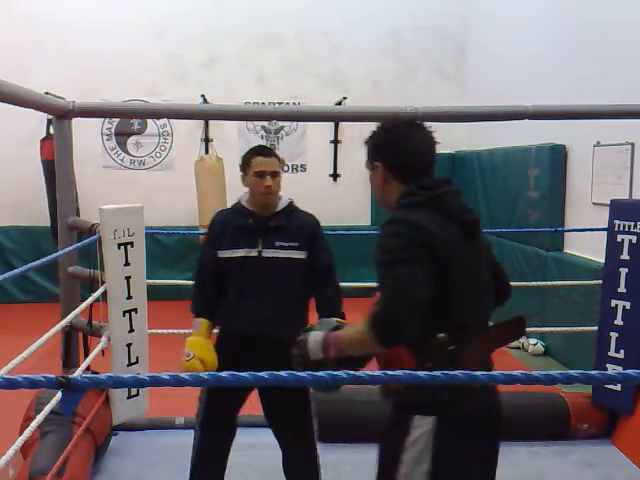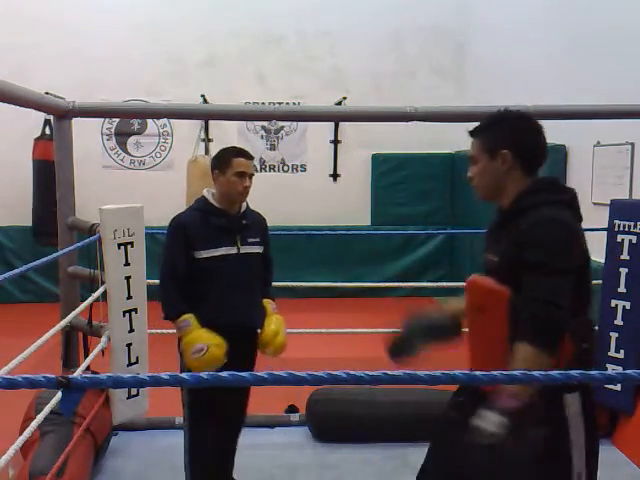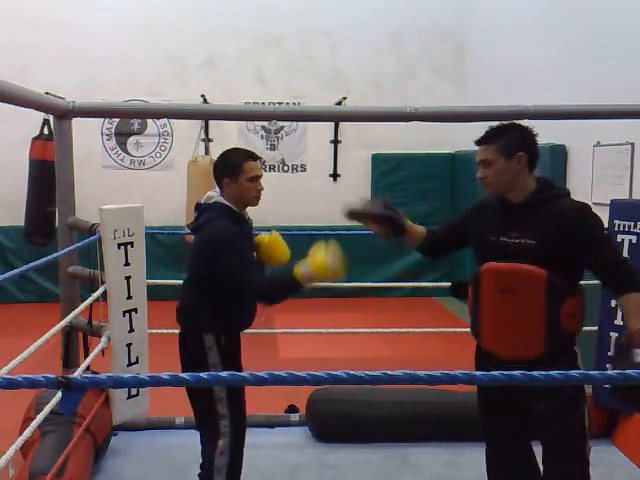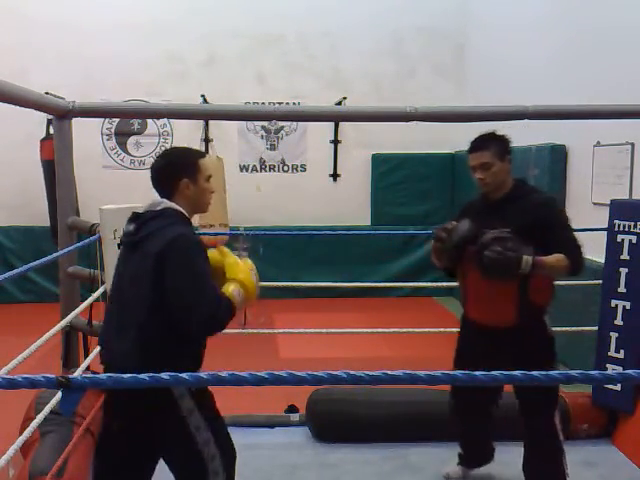
dt=0.7s
person 1, frame 1
left shoulder: (405, 227)
right shoulder: (458, 223)
left elbow: (396, 326)
right elbow: (499, 291)
left wrist: (320, 344)
left hip: (434, 411)
right hip: (474, 403)
person 1, frame 2
left shoulder: (552, 227)
right shoulder: (509, 220)
left elbow: (545, 328)
left wrist: (503, 412)
right wrist: (442, 318)
left hip: (548, 399)
right hip: (495, 389)
person 1, frame 3
left shoulder: (569, 216)
right shoulder: (483, 213)
right elbow: (436, 242)
right wrist: (397, 224)
left hip: (553, 364)
right hip: (494, 360)
person 1, frame 4
left shoulder: (539, 207)
right shoulder: (472, 211)
left elbow: (572, 261)
right elbow: (443, 263)
left wrist: (528, 263)
right wrist: (442, 248)
left hip: (524, 329)
right hip: (476, 325)
left knee: (539, 412)
right knee: (466, 400)
person 2, frame 1
left shoulder: (305, 225)
right shoulder: (223, 224)
left elbow: (325, 284)
right elbow: (206, 285)
right wrist: (199, 337)
left hip: (284, 348)
right hip: (232, 344)
left knee: (297, 432)
right knee: (213, 427)
person 2, frame 2
left shoulder: (257, 223)
right shoulder: (187, 223)
right elbow: (170, 285)
left wrist: (271, 315)
right wrist: (190, 331)
left hip: (245, 336)
right hip: (205, 340)
left knee: (233, 416)
right knee: (202, 421)
person 2, frame 3
left shoulder: (227, 220)
right shoulder: (223, 230)
left elbow: (241, 272)
right elbow: (260, 287)
left wrist: (261, 252)
right wrist: (309, 271)
left hip: (213, 335)
right hip: (207, 341)
left knee: (226, 420)
right knee: (224, 428)
person 2, frame 4
left shoulder: (142, 231)
right shoulder: (180, 240)
right elbow: (202, 320)
left wrist: (206, 275)
right wrist: (240, 287)
left hip: (123, 374)
